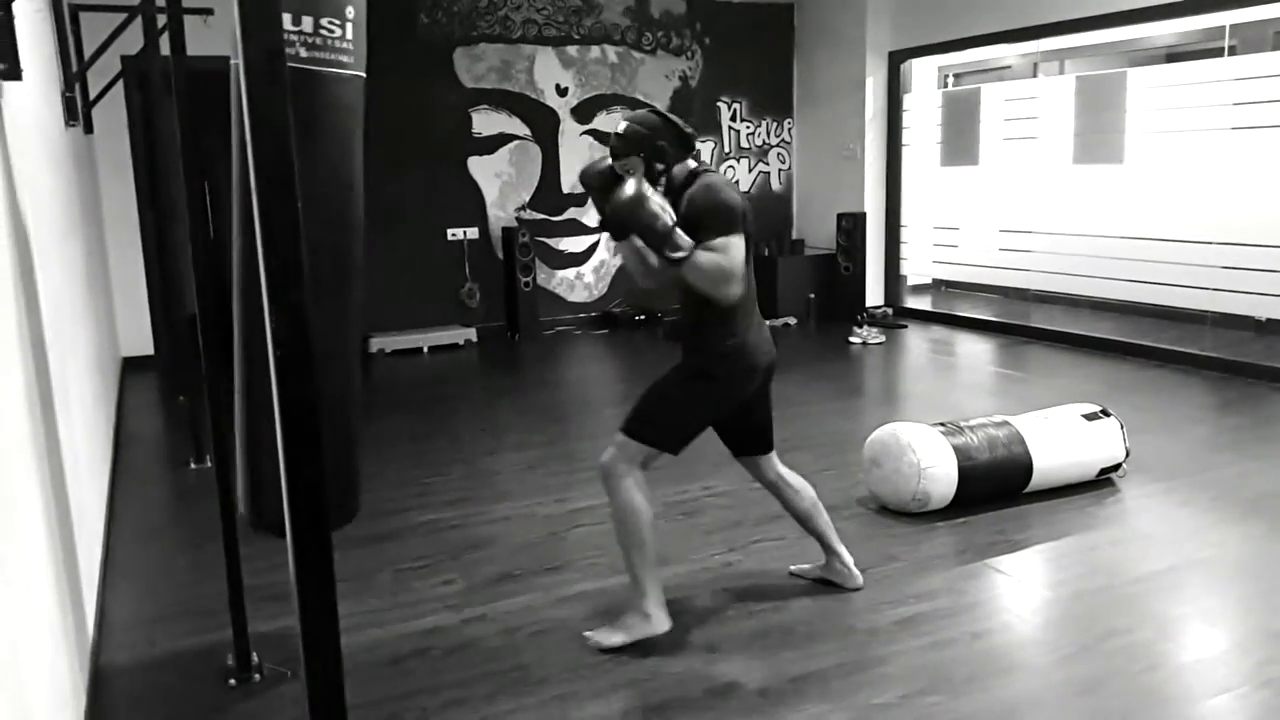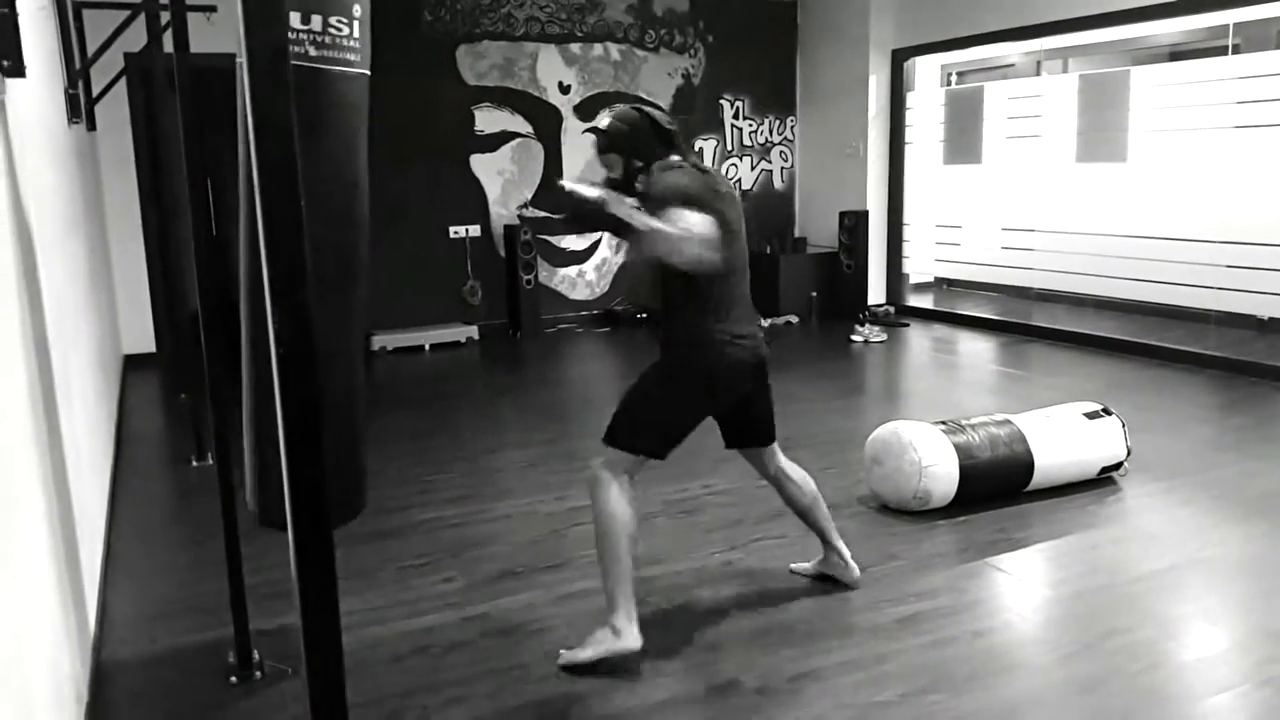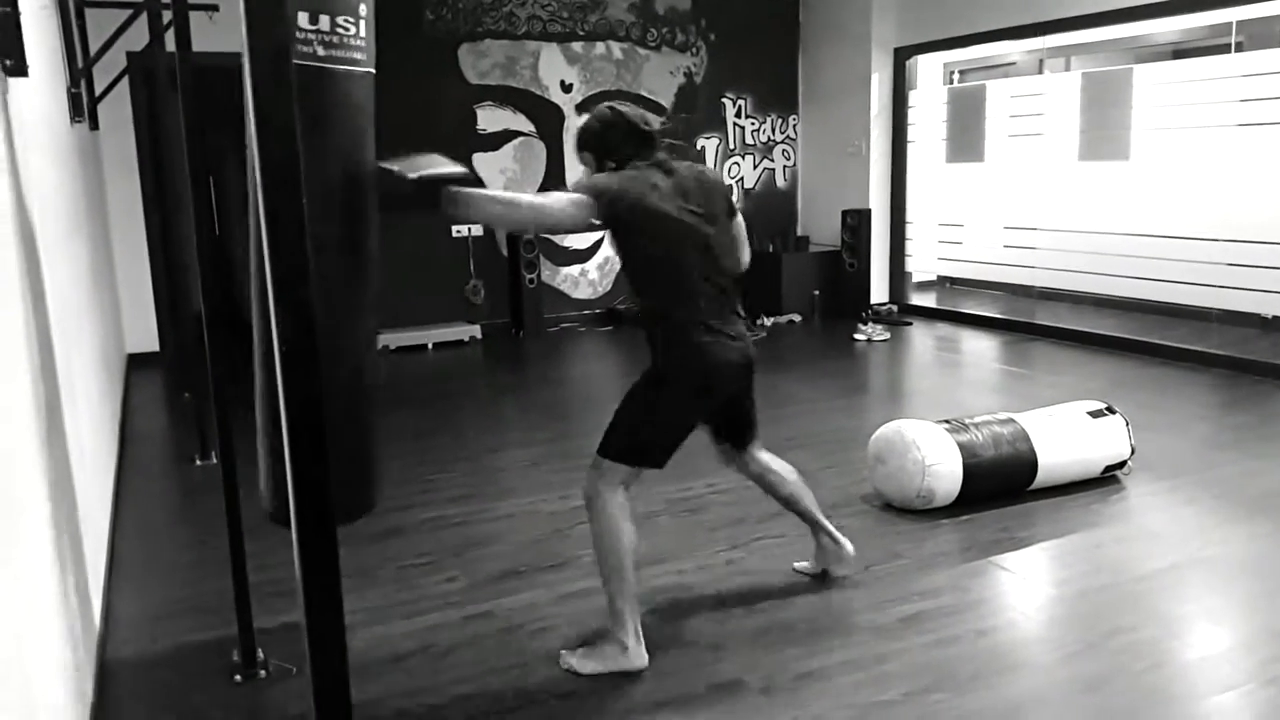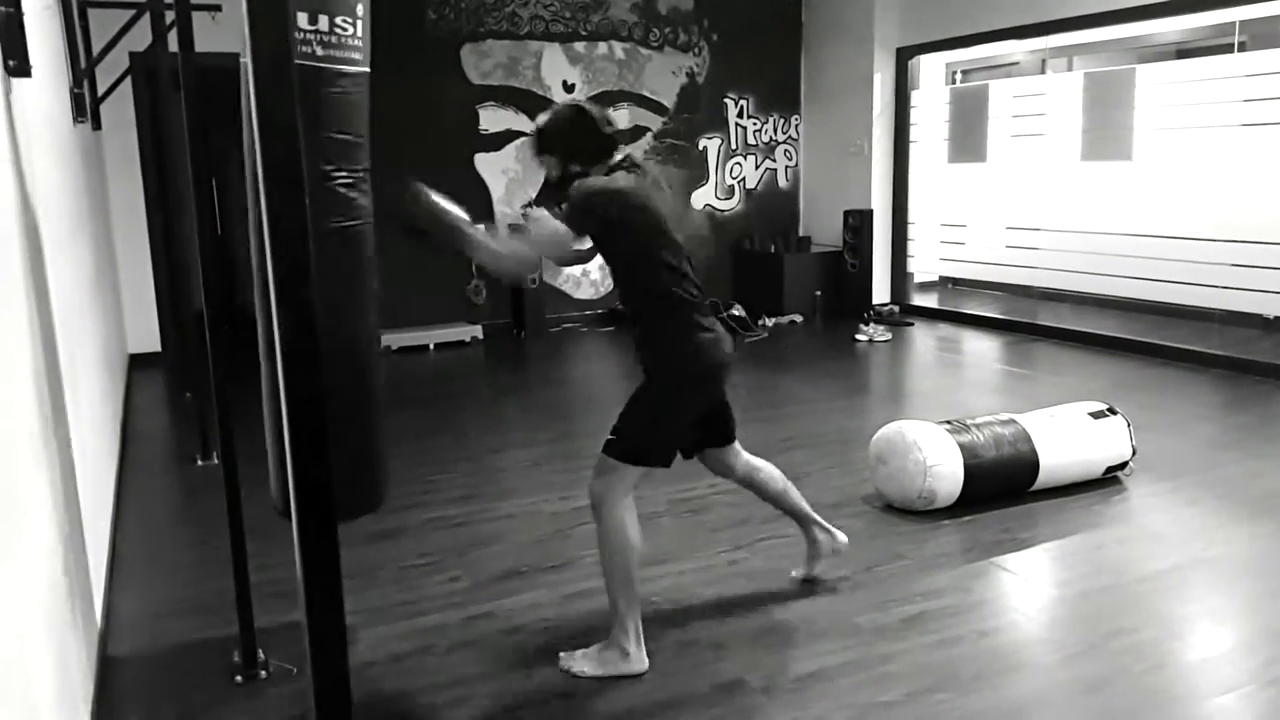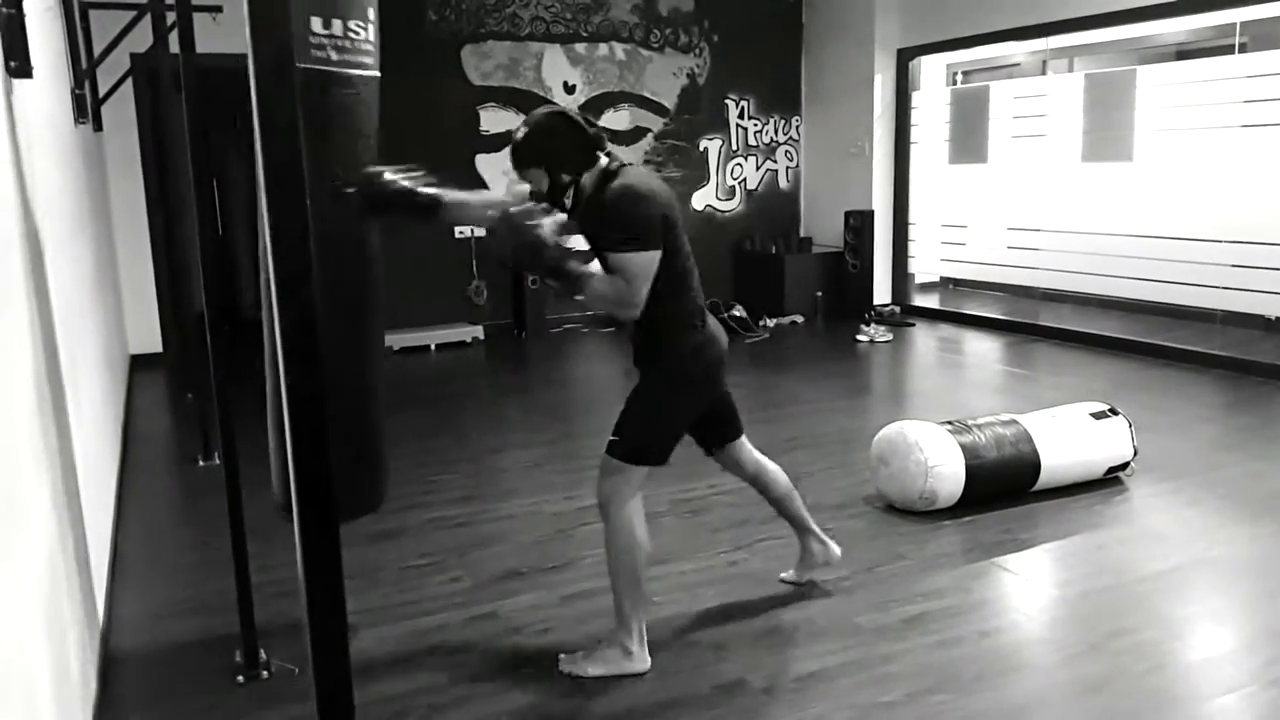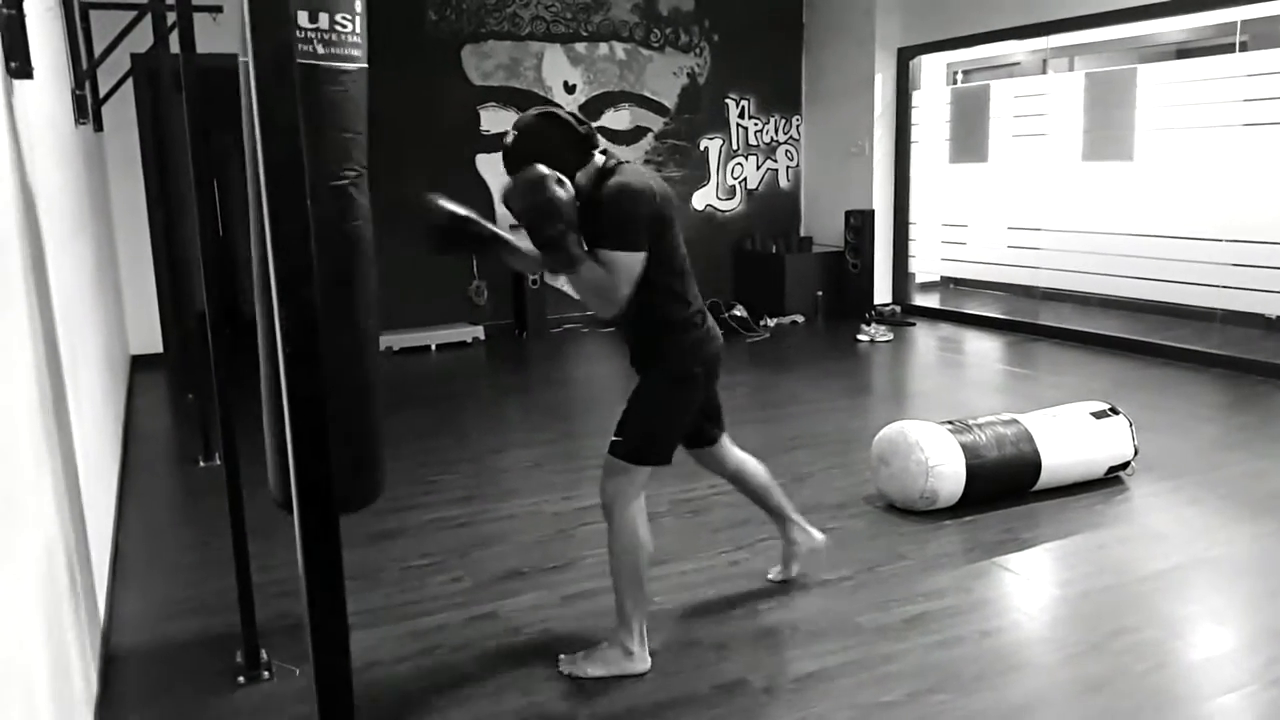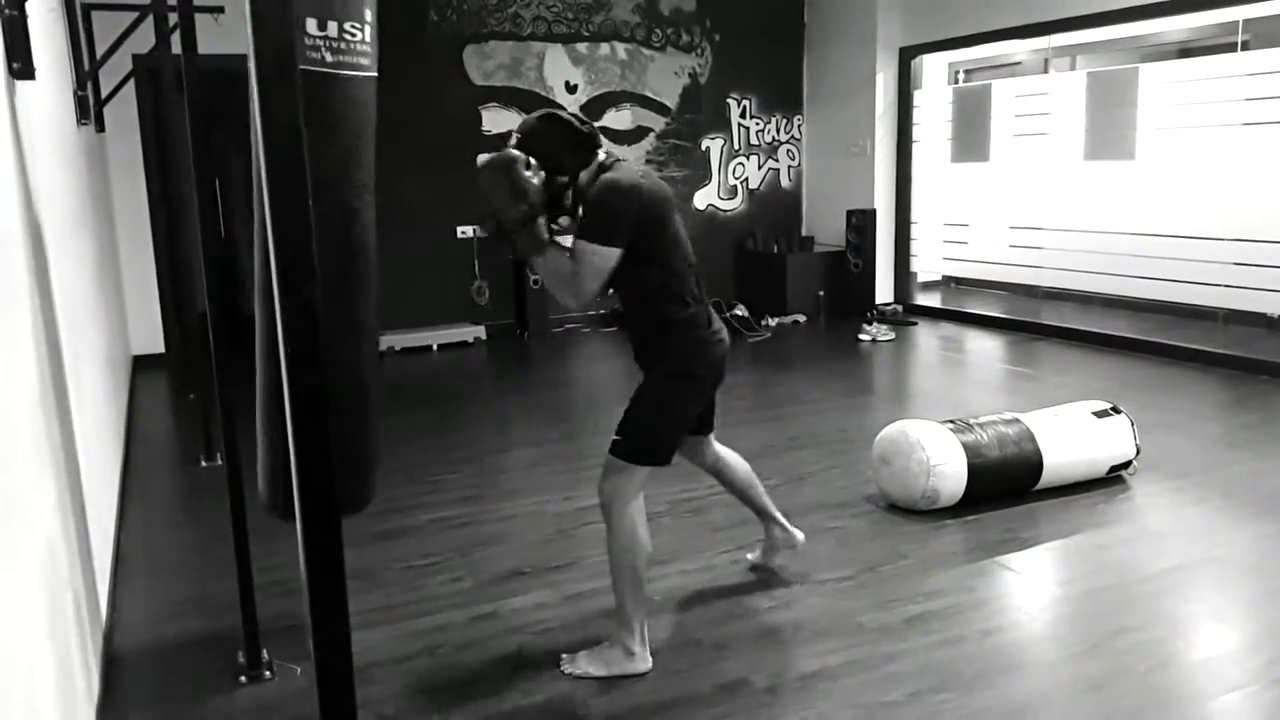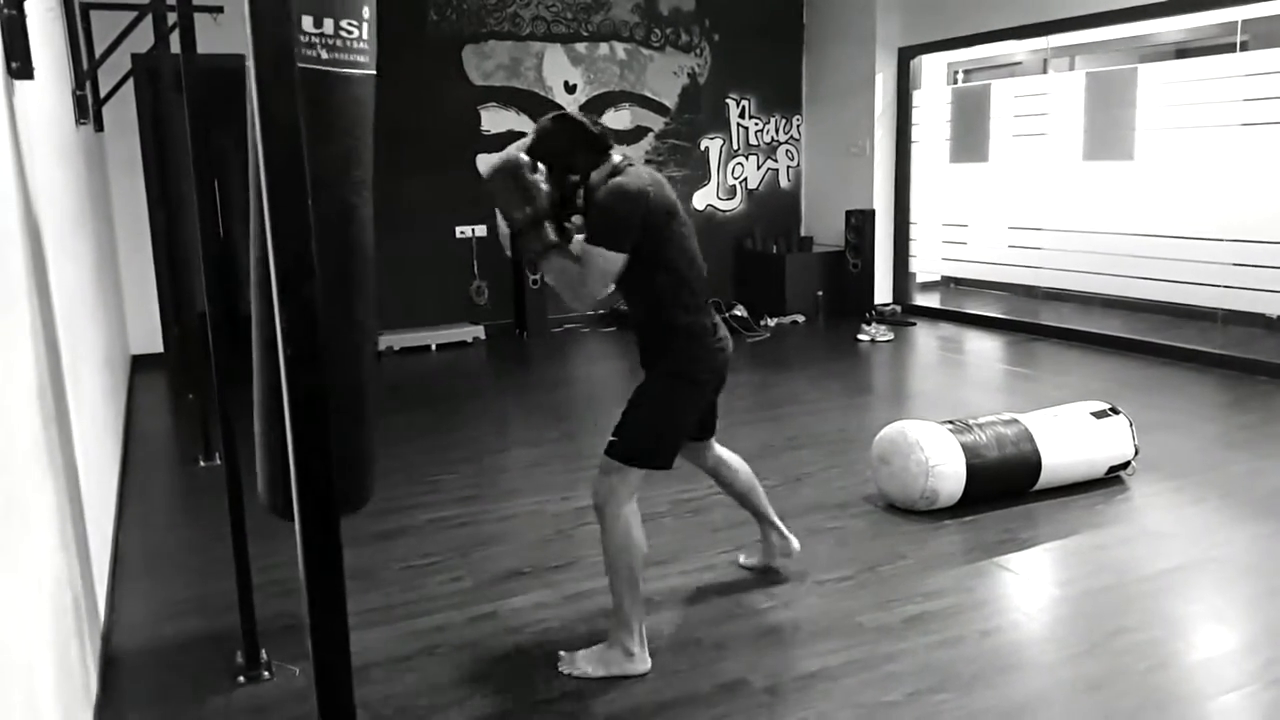
dt=0.1s
person 1, frame 1
left shoulder: (709, 196)
right shoulder: (683, 197)
left elbow: (726, 286)
right elbow: (650, 277)
left wrist: (666, 236)
right wrist: (620, 223)
left hip: (718, 359)
right hip: (749, 355)
left knee: (619, 465)
right knee: (766, 467)
left ankle: (647, 609)
right ankle: (839, 561)
person 1, frame 2
left shoulder: (668, 182)
right shoulder: (713, 180)
left elbow: (697, 250)
left wrist: (620, 209)
right wrist: (639, 217)
left hip: (697, 360)
right hip: (745, 349)
left knee: (608, 474)
right knee: (769, 462)
left ankle: (620, 627)
right ankle: (838, 558)
person 1, frame 3
left shoulder: (621, 190)
right shoulder: (704, 181)
left elbow: (528, 214)
right elbow: (739, 260)
left wrist: (445, 193)
left hip: (685, 362)
right hip: (733, 350)
left knee: (605, 488)
right knee: (747, 457)
left ankle: (625, 642)
right ankle: (830, 544)
person 1, frame 4
left shoulder: (605, 193)
right shoulder: (649, 182)
left elbow: (515, 256)
left hip: (684, 359)
right hip: (706, 346)
left knee: (609, 491)
right knee: (728, 460)
left ankle: (625, 647)
right ankle: (819, 533)
person 1, frame 5
left shoulder: (627, 198)
right shoulder: (605, 190)
left elbow: (628, 304)
left wrist: (564, 266)
left hip: (679, 360)
right hip: (693, 348)
left knee: (616, 490)
right knee: (738, 455)
left ankle: (630, 645)
right ankle: (814, 543)
person 1, frame 6
left shoulder: (623, 193)
right shoulder: (606, 186)
left elbow: (608, 301)
right elbow: (597, 271)
left wrist: (556, 236)
left hip: (678, 357)
right hip: (685, 347)
left knee: (619, 490)
right knee: (716, 451)
left ankle: (629, 647)
right ankle: (796, 531)
person 1, frame 7
left shoulder: (616, 191)
right shoulder: (613, 181)
left elbow: (574, 290)
right elbow: (584, 267)
right wrist: (534, 227)
left hip: (684, 354)
right hip: (694, 343)
left knee: (619, 489)
right knee: (700, 446)
left ankle: (628, 646)
right ankle: (778, 528)
person 1, frame 8
left shoulder: (624, 196)
right shoulder: (633, 182)
left elbow: (587, 290)
right elbow: (598, 262)
left wrist: (535, 234)
right wrist: (548, 232)
left hip: (684, 357)
right hip: (702, 347)
left knee: (612, 491)
right knee: (705, 450)
left ankle: (627, 645)
right ankle: (775, 540)
